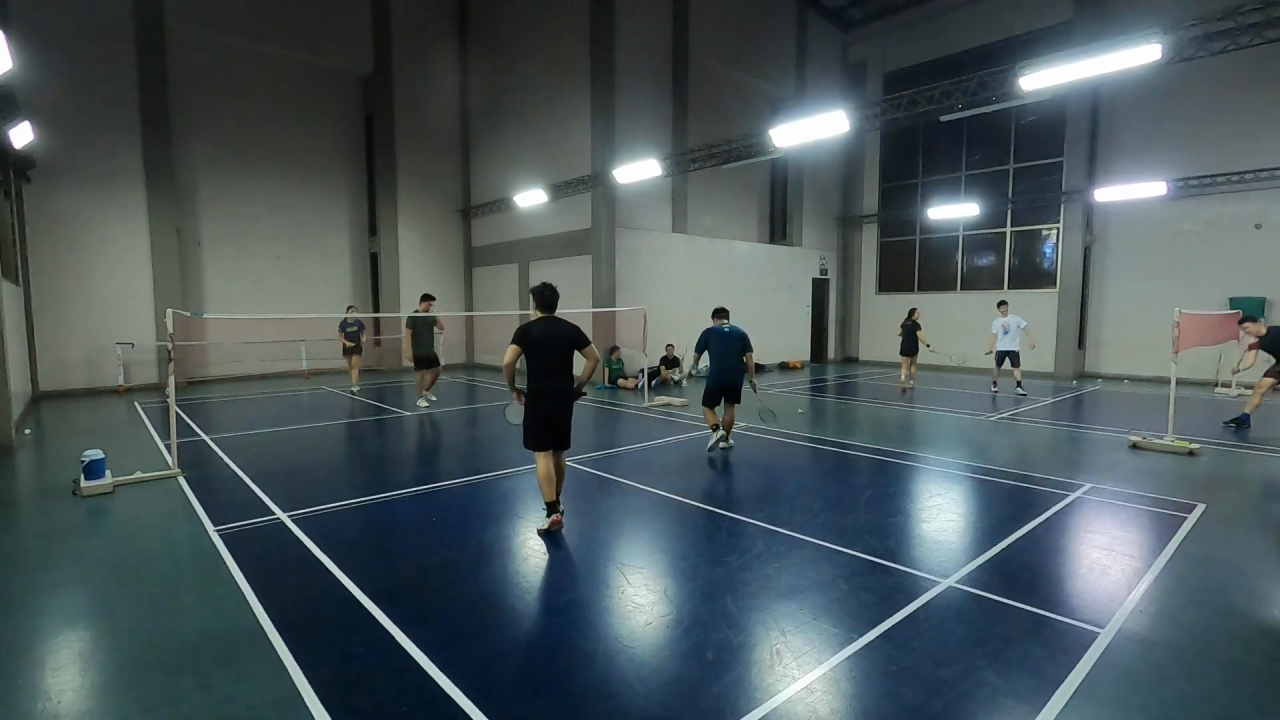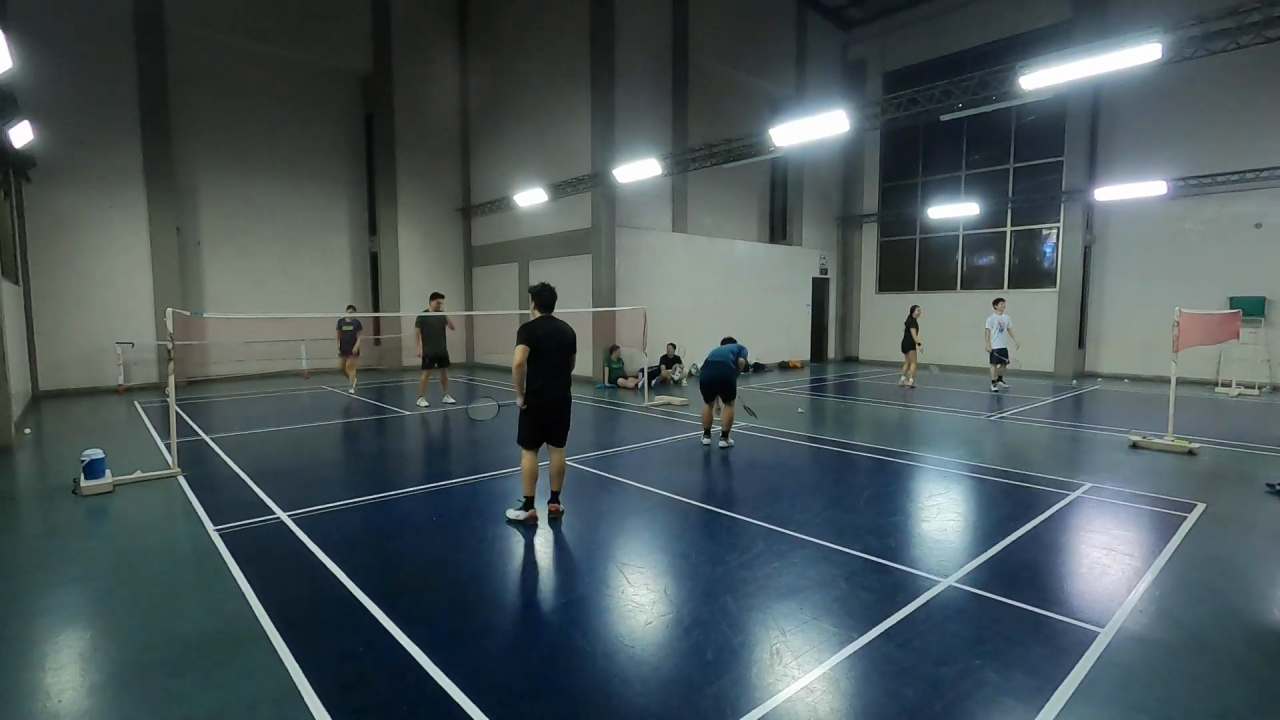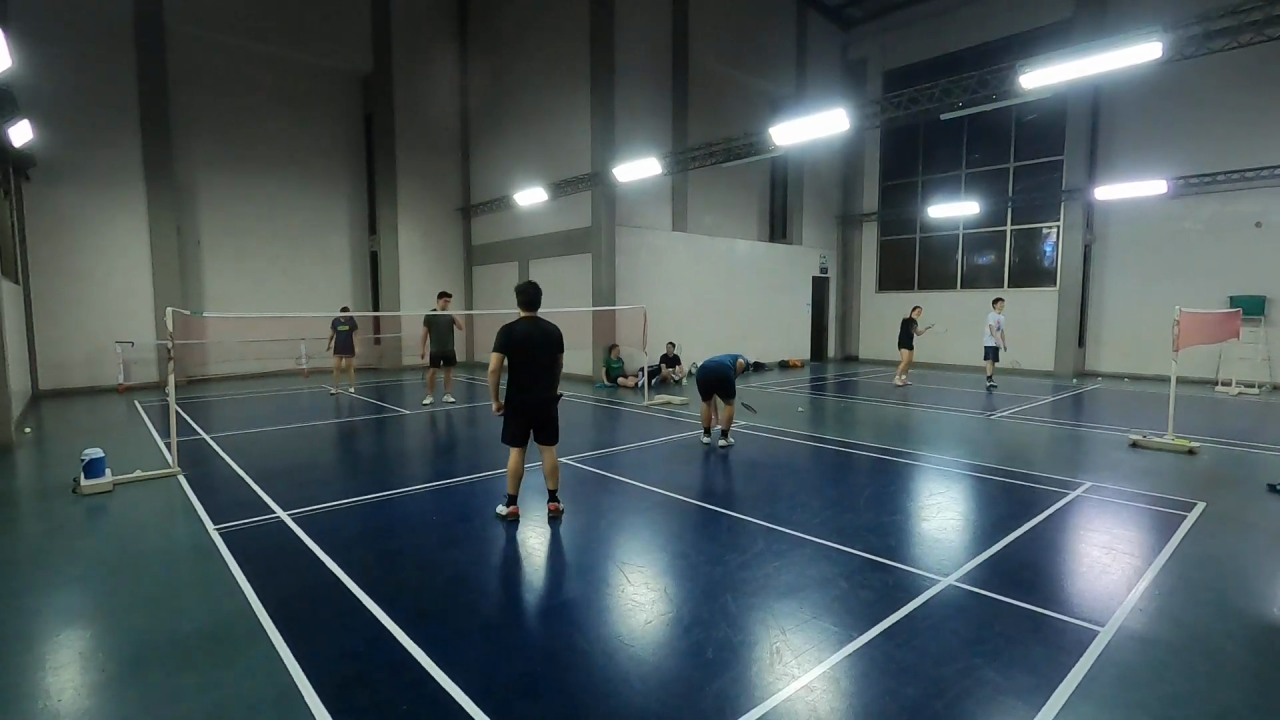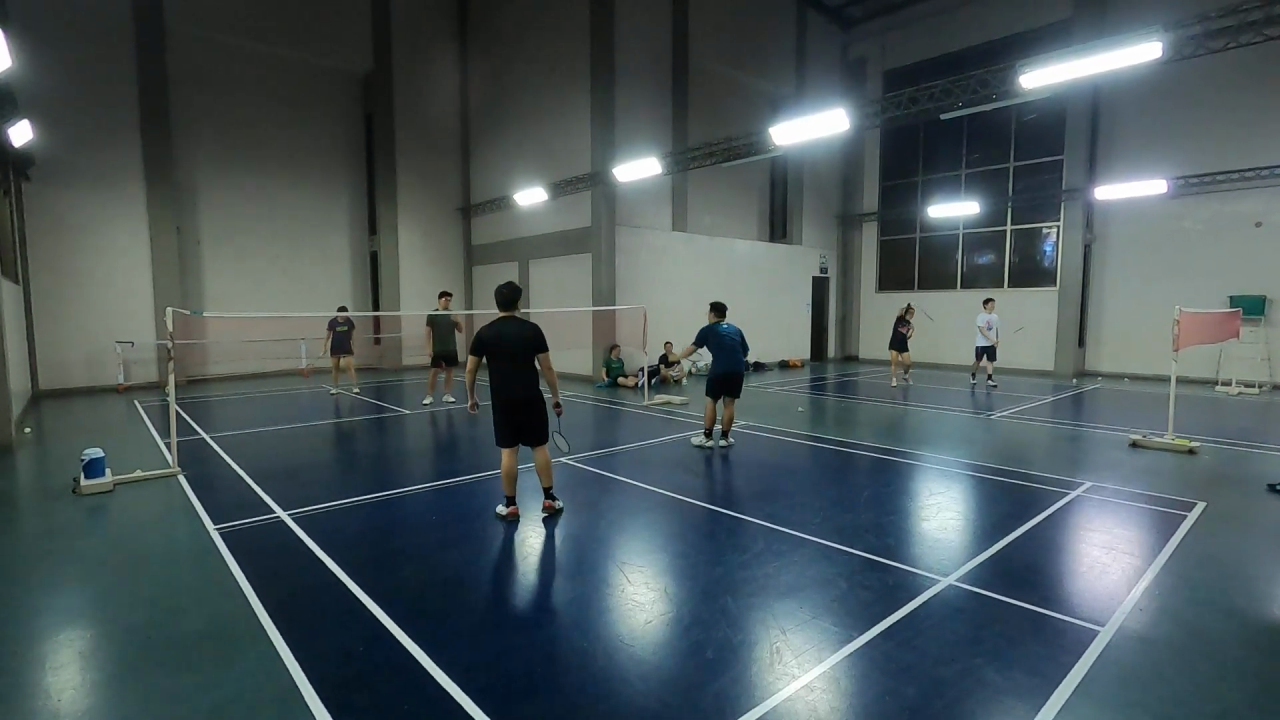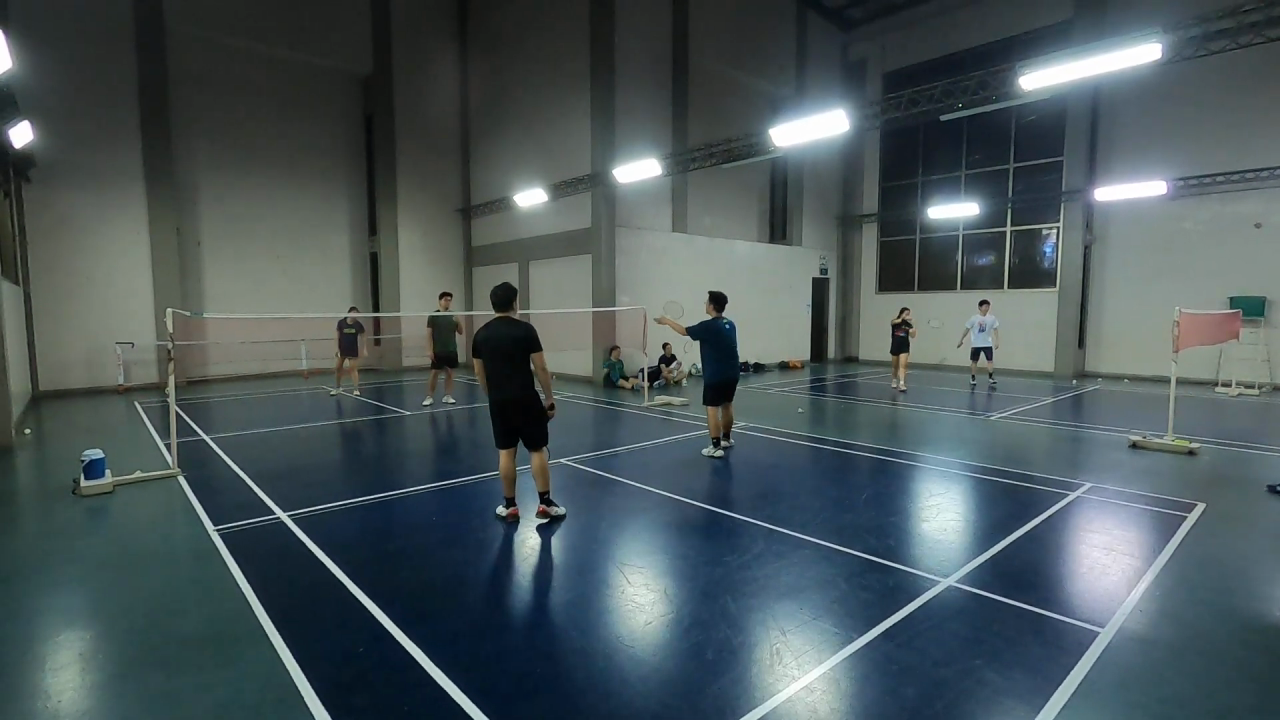
dt=0.4s
person 1, frame 1
left shoulder: (527, 330)
right shoulder: (571, 329)
left elbow: (508, 362)
right elbow: (594, 359)
left wrist: (513, 388)
right wrist: (579, 386)
left hip: (538, 401)
right hip: (563, 400)
left knee: (542, 456)
right knee: (558, 453)
left ankle: (552, 513)
right ankle: (556, 504)
person 1, frame 2
left shoulder: (529, 329)
right shoulder: (567, 330)
left elbow: (519, 363)
left wrist: (520, 395)
left hip: (536, 400)
right hip: (562, 398)
left knee: (529, 452)
right knee: (557, 450)
left ankle: (528, 507)
right ankle: (554, 502)
person 1, frame 3
left shoulder: (508, 331)
right shoulder: (553, 330)
left elbow: (494, 369)
right elbow: (558, 366)
left wrist: (495, 400)
left hip: (517, 401)
right hip: (546, 399)
left knee: (516, 451)
right knee: (548, 449)
left ankle: (511, 505)
right ankle: (553, 501)
person 1, frame 4
left shoulder: (485, 333)
right shoulder: (532, 329)
left elbow: (470, 370)
right elbow: (547, 368)
left wrist: (471, 397)
right wrist: (556, 397)
left hip: (502, 401)
right hip: (530, 399)
left knee: (508, 452)
right knee: (540, 447)
left ankle: (510, 505)
right ankle: (550, 498)
person 1, frame 5
left shoulder: (481, 334)
right shoulder: (525, 330)
left elbow: (480, 373)
right elbow: (541, 368)
right wrist: (549, 399)
left hip: (498, 401)
right hip: (526, 399)
left knee: (506, 453)
right knee: (537, 450)
left ankle: (510, 506)
right ankle: (545, 503)
